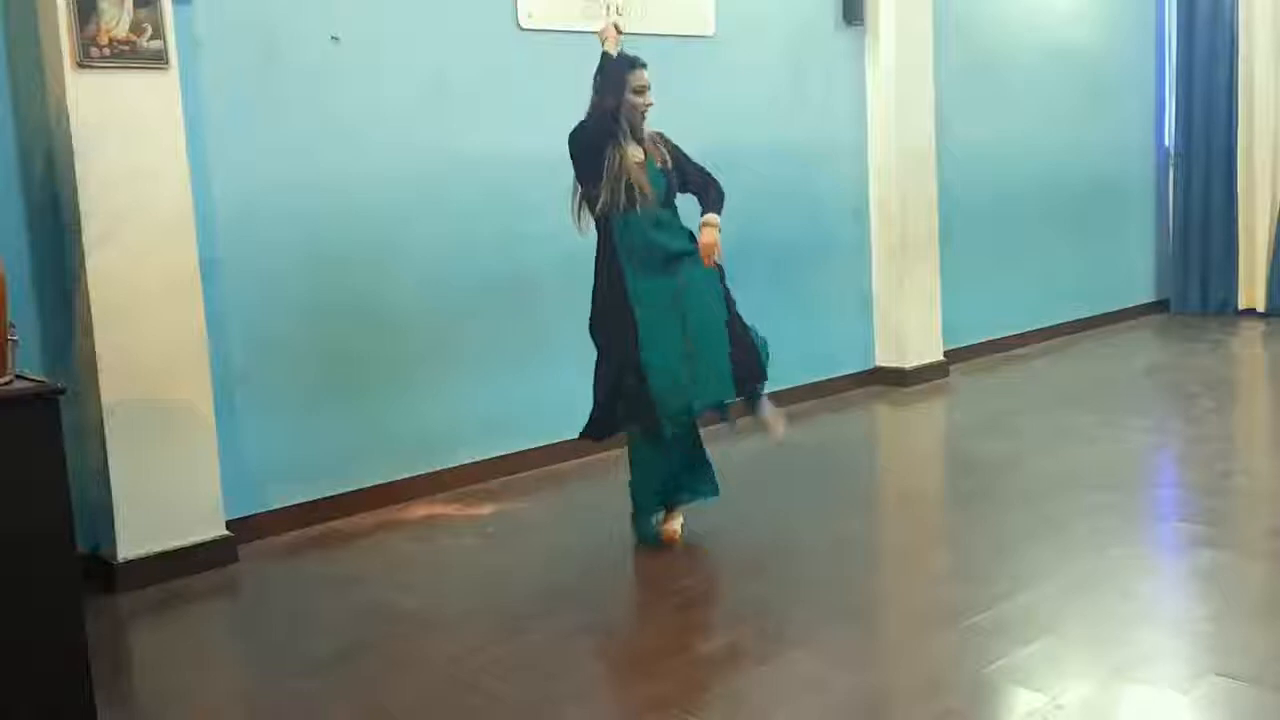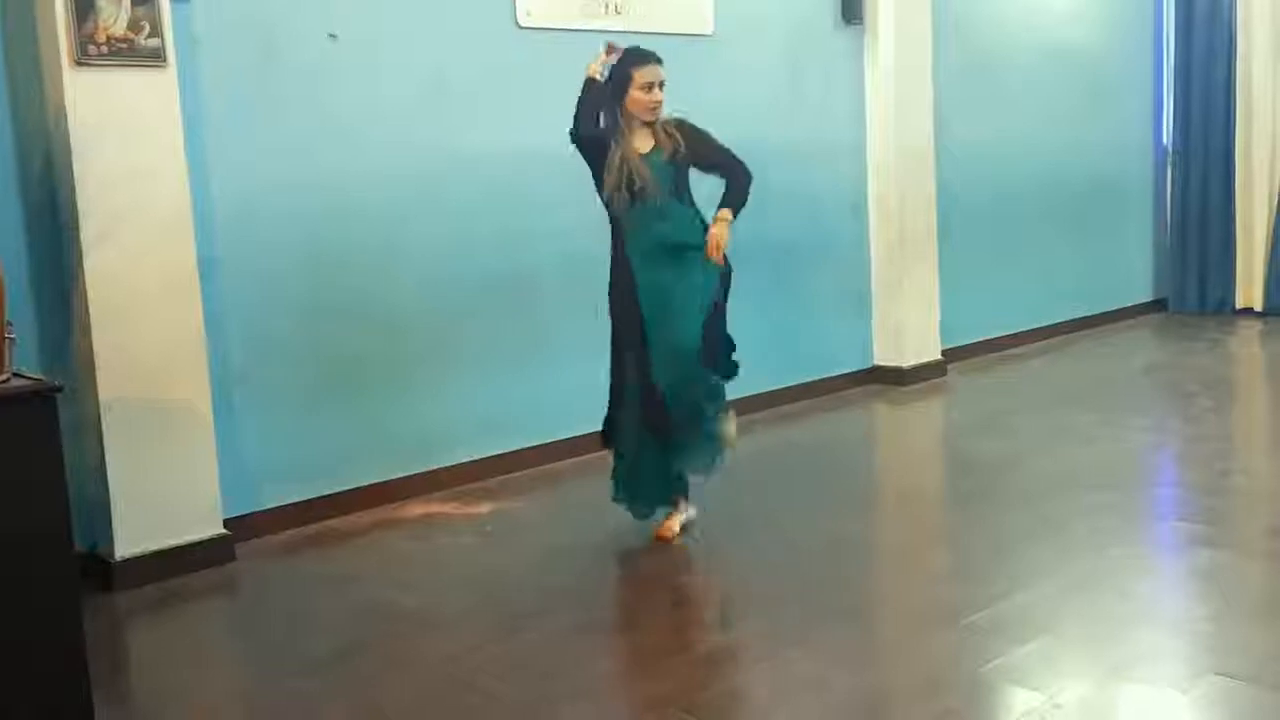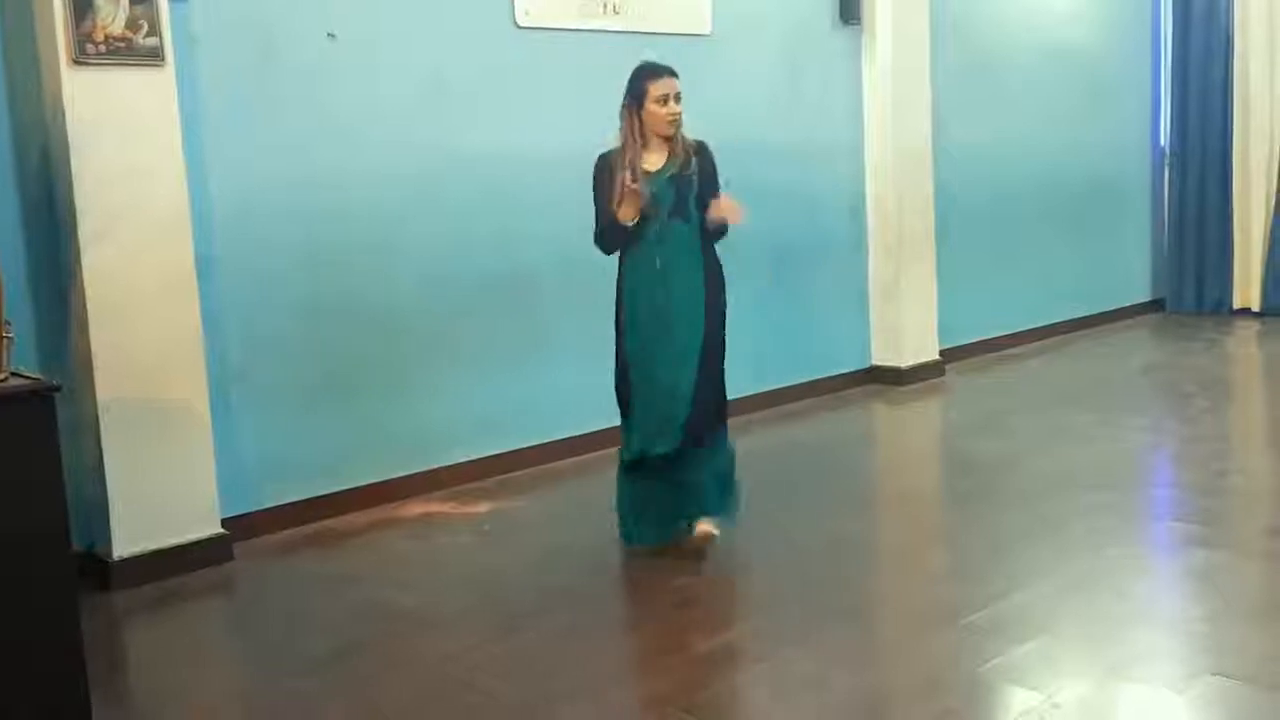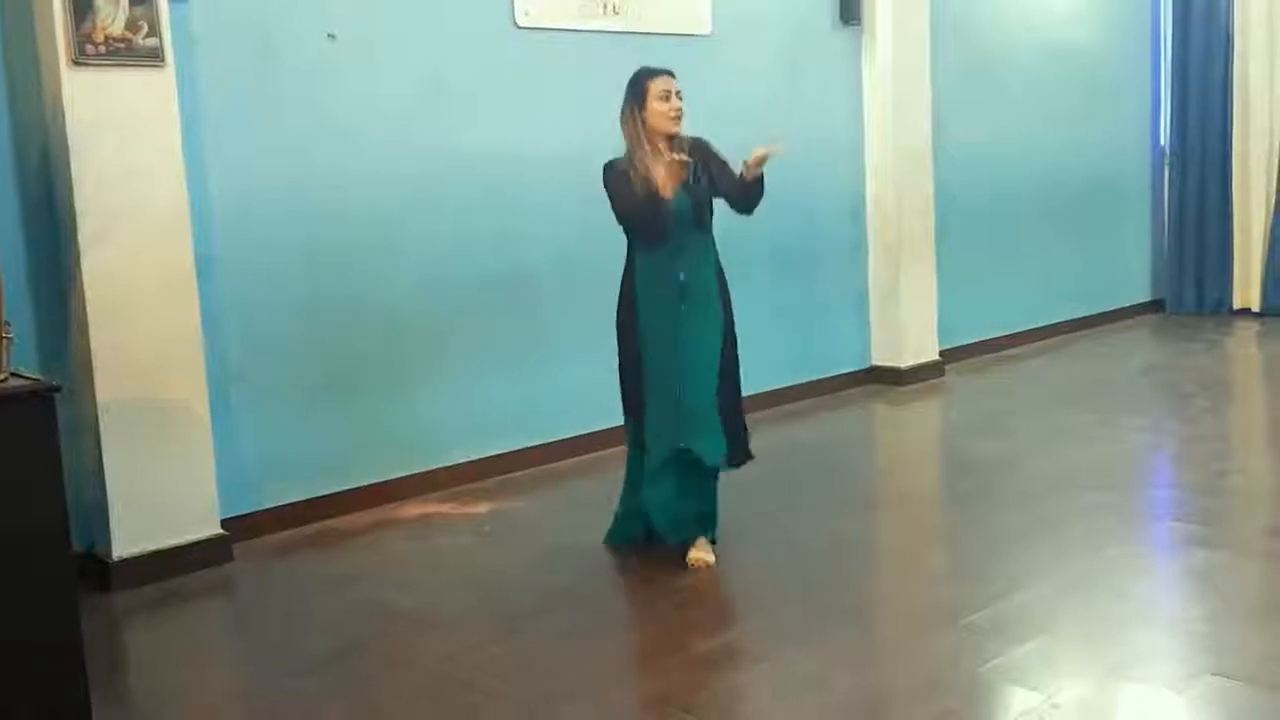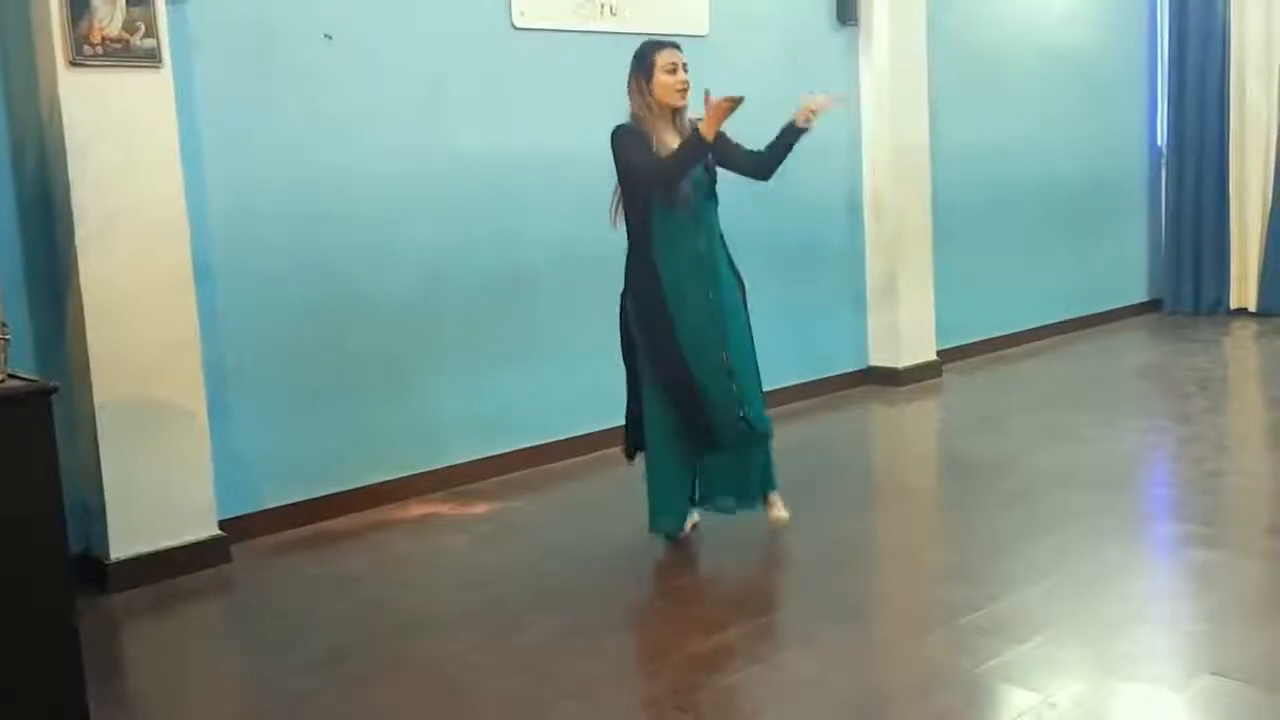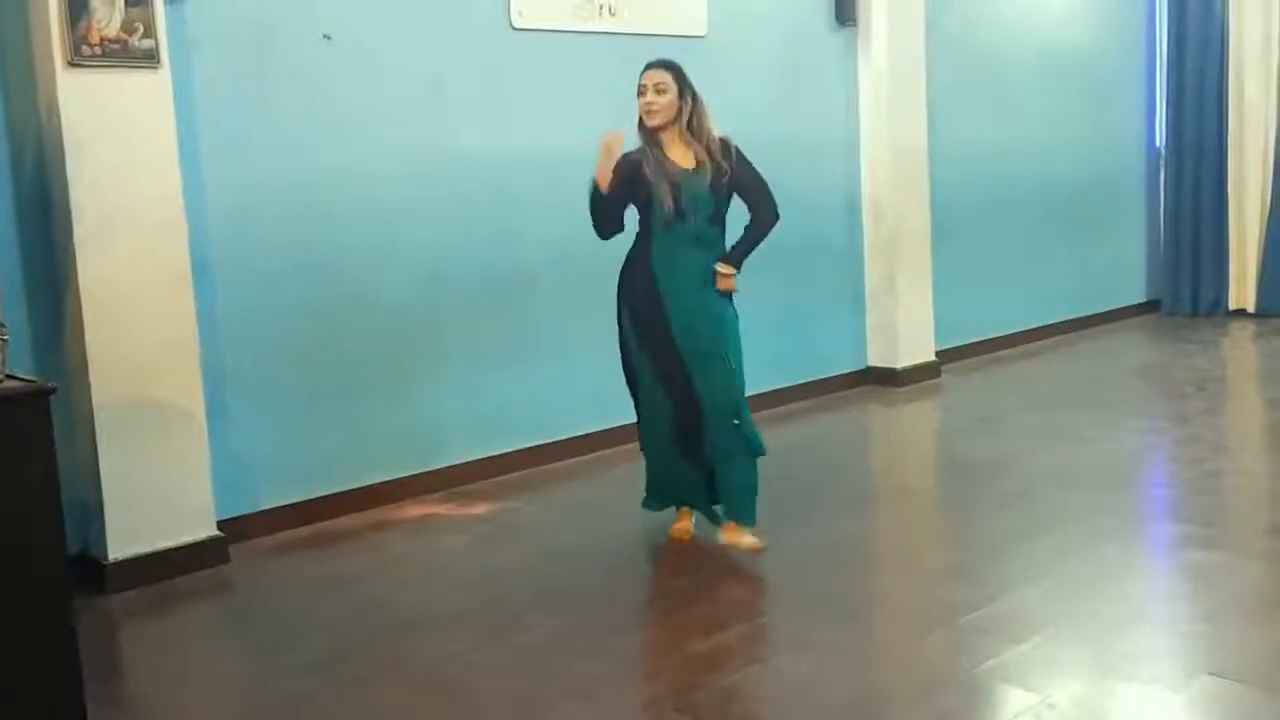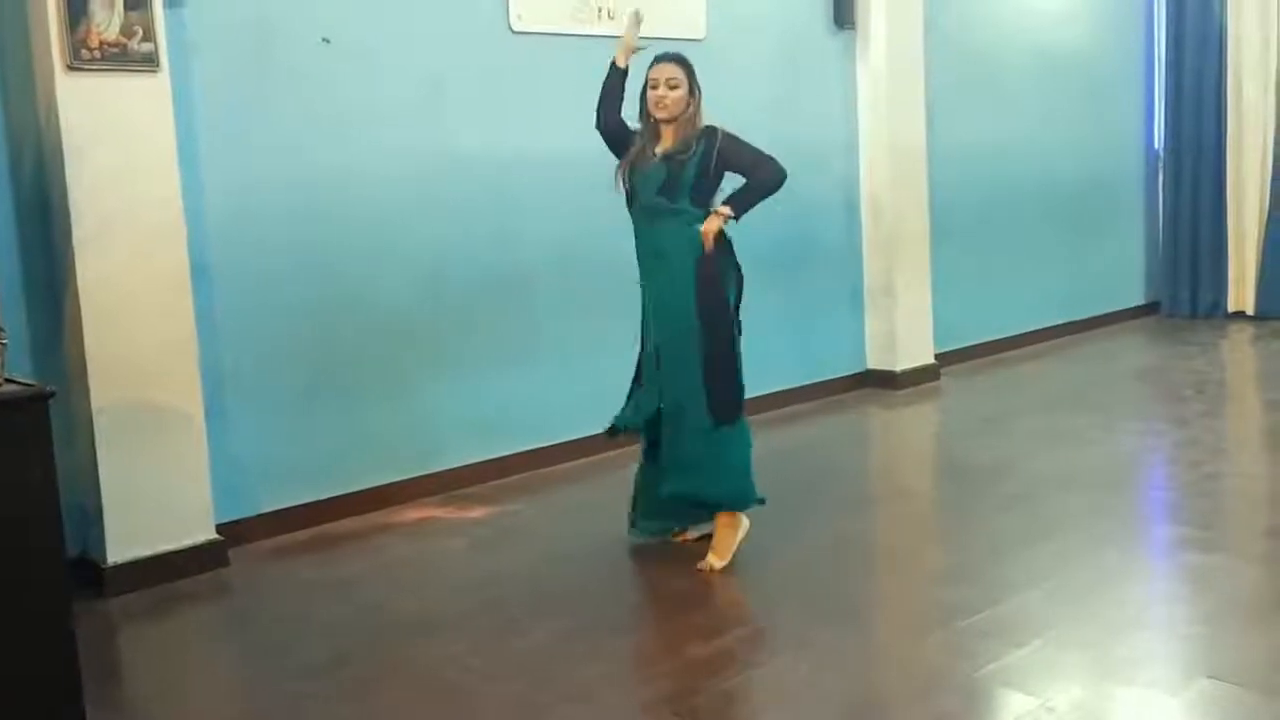
dt=0.4s
person 1, frame 1
left shoulder: (659, 146)
right shoulder: (589, 147)
left elbow: (707, 184)
right elbow: (603, 107)
left wrist: (710, 221)
right wrist: (610, 49)
left hip: (682, 266)
right hip: (631, 284)
left knee: (717, 337)
right knee: (656, 393)
left ankle: (756, 398)
right ankle: (666, 503)
person 1, frame 2
left shoulder: (679, 134)
right shoulder: (604, 147)
left elbow: (737, 171)
right elbow: (581, 130)
left wrist: (725, 216)
right wrist: (596, 73)
left hip: (693, 259)
right hip: (640, 273)
left knee: (689, 344)
right knee: (649, 380)
left ankle: (713, 409)
right ankle: (671, 498)
person 1, frame 3
left shoulder: (696, 156)
right shoulder: (613, 165)
left elbow: (711, 230)
right elbow: (606, 241)
left wrist: (720, 215)
right wrist: (625, 213)
left hip: (694, 287)
right hip: (641, 294)
left knee: (688, 394)
right knee: (647, 398)
left ankle: (705, 506)
right ankle: (668, 514)
person 1, frame 4
left shoulder: (699, 154)
right shoulder: (620, 172)
left elbow: (743, 202)
right elbow: (639, 225)
left wrist: (753, 171)
right wrist: (663, 186)
left hip: (702, 300)
right hip: (649, 305)
left knee: (702, 411)
right knee: (656, 413)
left ankle: (696, 530)
right ankle: (656, 520)
person 1, frame 5
left shoulder: (702, 133)
right shoulder: (628, 138)
left elbow: (759, 167)
right elbow: (661, 177)
left wrist: (797, 125)
right wrist: (704, 133)
left hip: (713, 274)
right hip: (659, 281)
left knee: (734, 378)
right knee: (672, 388)
left ankle: (762, 488)
right ankle: (676, 506)
person 1, frame 6
left shoulder: (721, 152)
right shoulder: (635, 164)
left elbow: (765, 208)
right elbow: (605, 226)
left wrist: (733, 260)
right wrist: (603, 177)
left hip: (708, 289)
right hip: (653, 294)
left knee: (723, 396)
right knee: (669, 401)
left ankle: (736, 517)
right ankle: (685, 501)
person 1, frame 7
left shoulder: (710, 141)
right shoulder: (637, 146)
left elbow: (772, 172)
right elbow: (607, 123)
left wrist: (723, 213)
right wrist: (622, 57)
left hip: (700, 276)
right hip: (660, 284)
left knee: (702, 385)
right knee: (669, 393)
left ankle: (728, 509)
right ankle: (691, 509)
